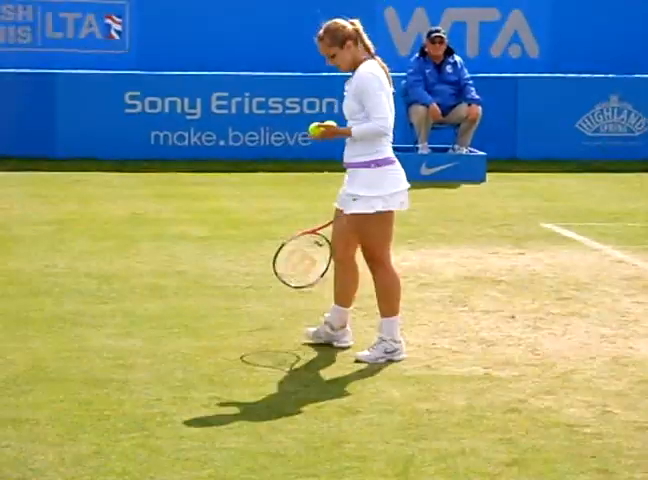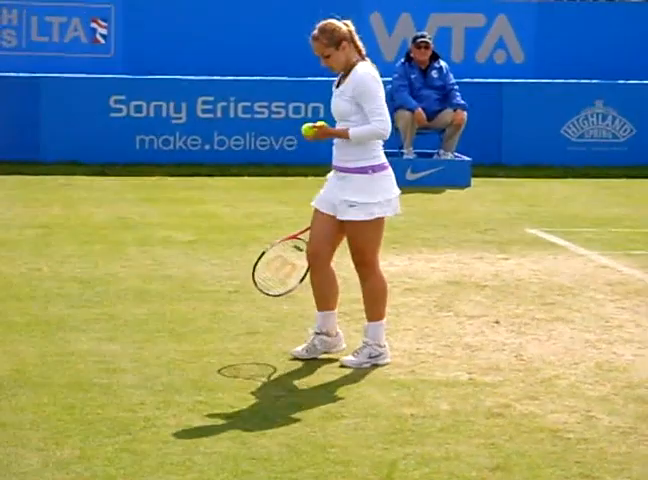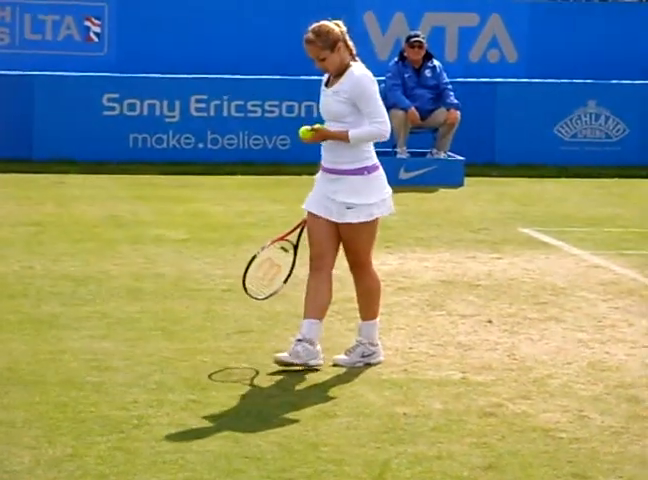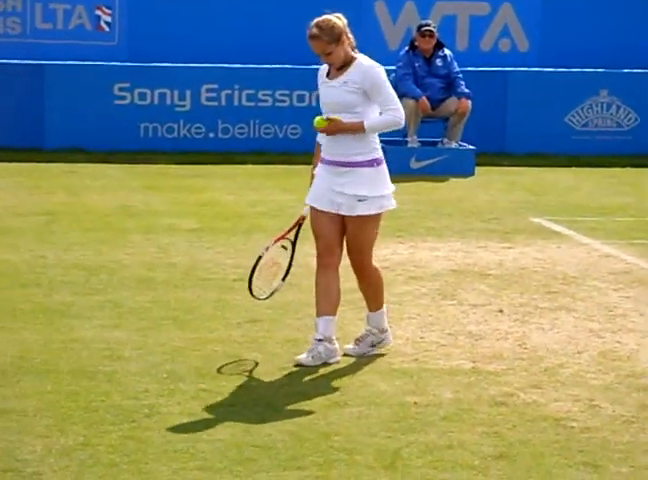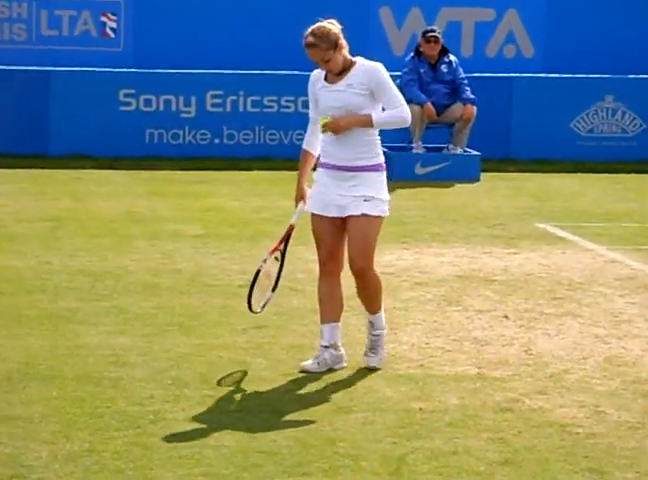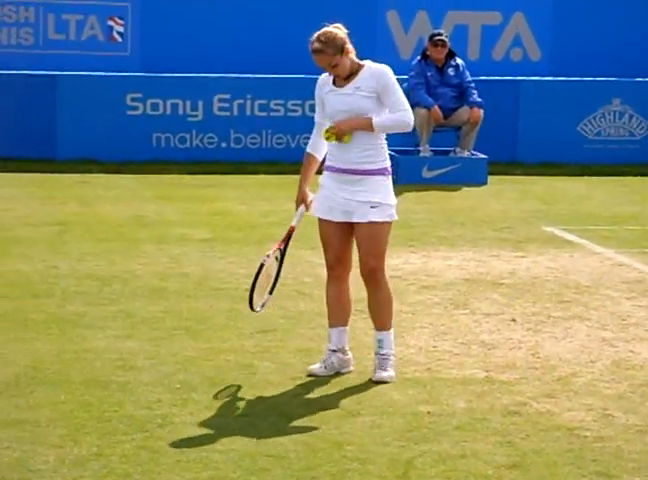
dt=0.2s
person 1, frame 1
left shoulder: (367, 74)
right shoulder: (362, 75)
left elbow: (382, 126)
left wrist: (339, 132)
left hip: (374, 179)
right hip: (360, 178)
left knee: (377, 260)
right knee: (341, 252)
left ankle: (391, 342)
right ankle: (336, 326)
person 1, frame 2
left shoulder: (363, 77)
right shoulder: (343, 80)
left elbow: (381, 128)
left wrist: (334, 132)
left hip: (365, 184)
right hip: (340, 181)
left knee: (366, 265)
right knee: (317, 256)
left ankle: (376, 346)
right ankle: (327, 334)
person 1, frame 3
left shoulder: (360, 79)
right shoulder: (328, 81)
left elbow: (381, 130)
left wrist: (333, 135)
left hip: (359, 186)
right hip: (328, 184)
left knee: (360, 265)
right knee: (319, 265)
left ankle: (369, 345)
right ankle: (307, 346)
person 1, frame 4
left shoulder: (368, 70)
right shoulder: (324, 74)
left elbow: (396, 117)
left wrist: (349, 126)
right wrist: (315, 169)
left hip: (364, 177)
right hip: (328, 177)
left knee: (360, 261)
right knee: (326, 260)
left ankle: (377, 329)
right ankle: (324, 342)
person 1, frame 5
left shoulder: (371, 71)
right shoulder: (316, 80)
left elbow: (402, 115)
left wrist: (357, 119)
right wrist: (301, 182)
left hip: (365, 182)
right hip: (327, 182)
left knee: (361, 265)
right knee: (328, 266)
left ankle: (376, 327)
right ankle: (330, 348)
person 1, frame 6
left shoulder: (379, 74)
right shoulder: (323, 84)
left elbow: (405, 119)
left wrist: (359, 122)
right wrist: (303, 184)
left hip: (371, 186)
right hip: (333, 185)
left knee: (372, 272)
right knee: (335, 270)
left ankle: (385, 354)
right ankle: (338, 352)
